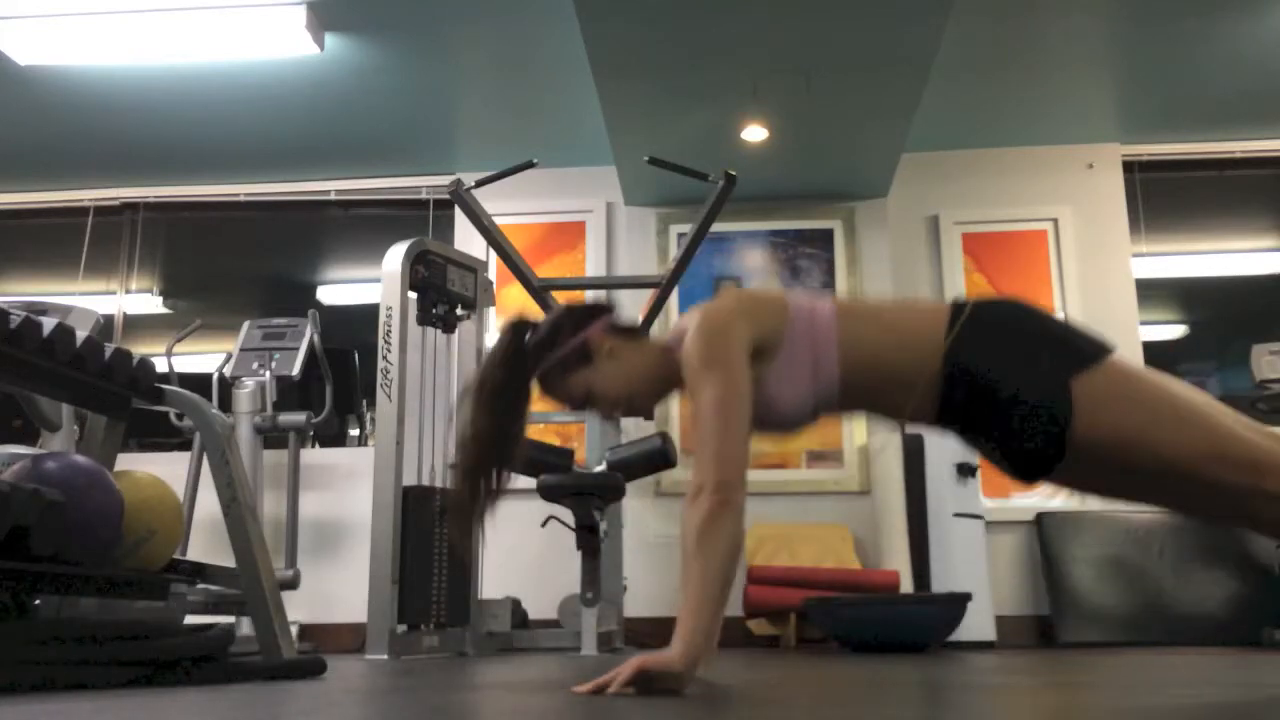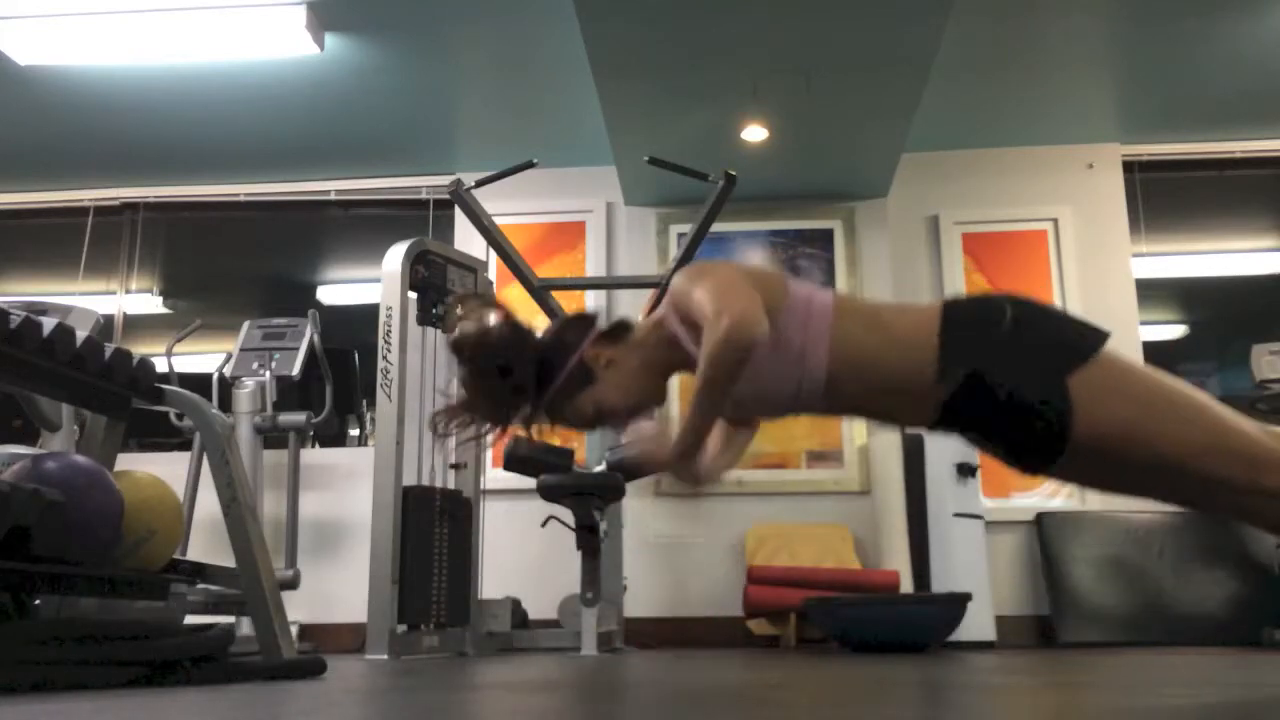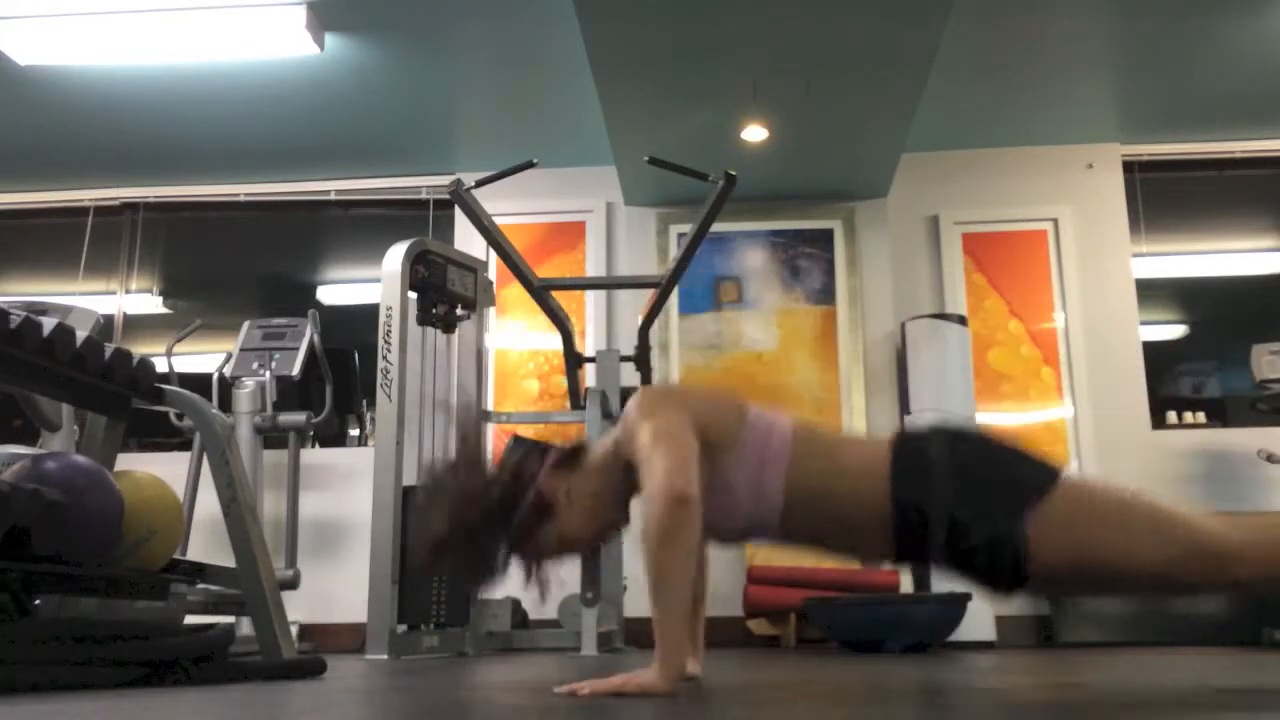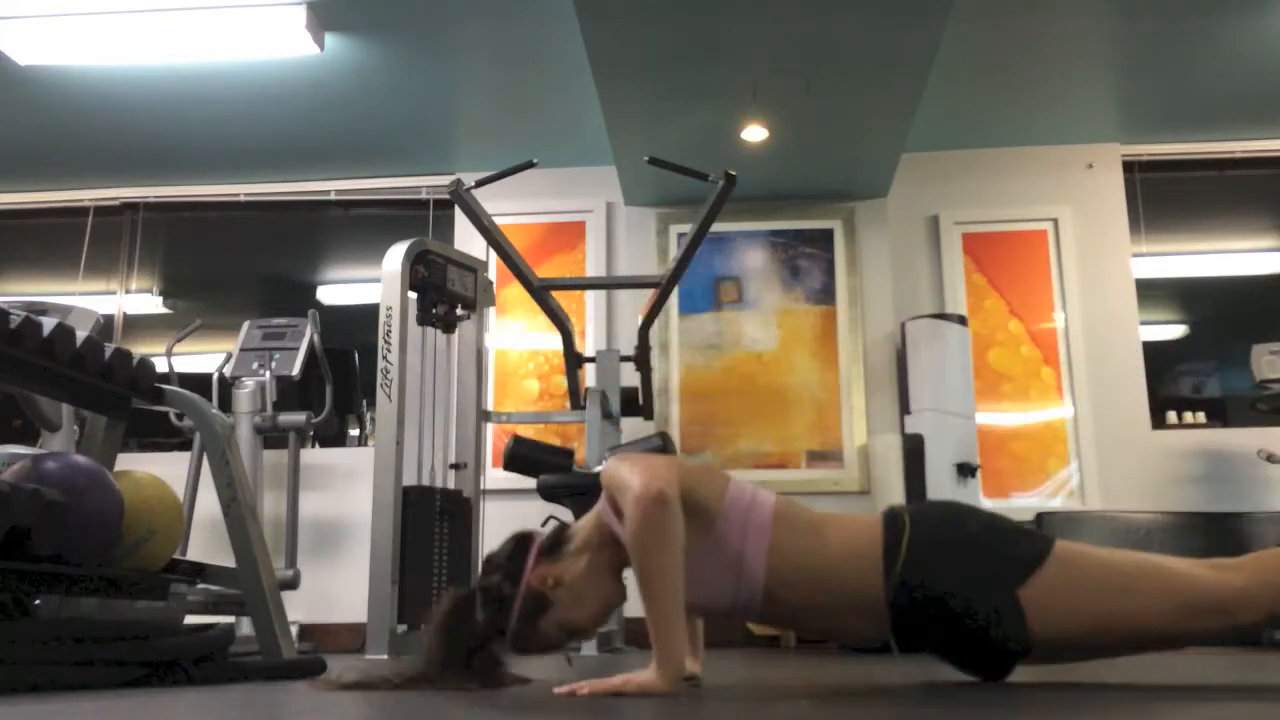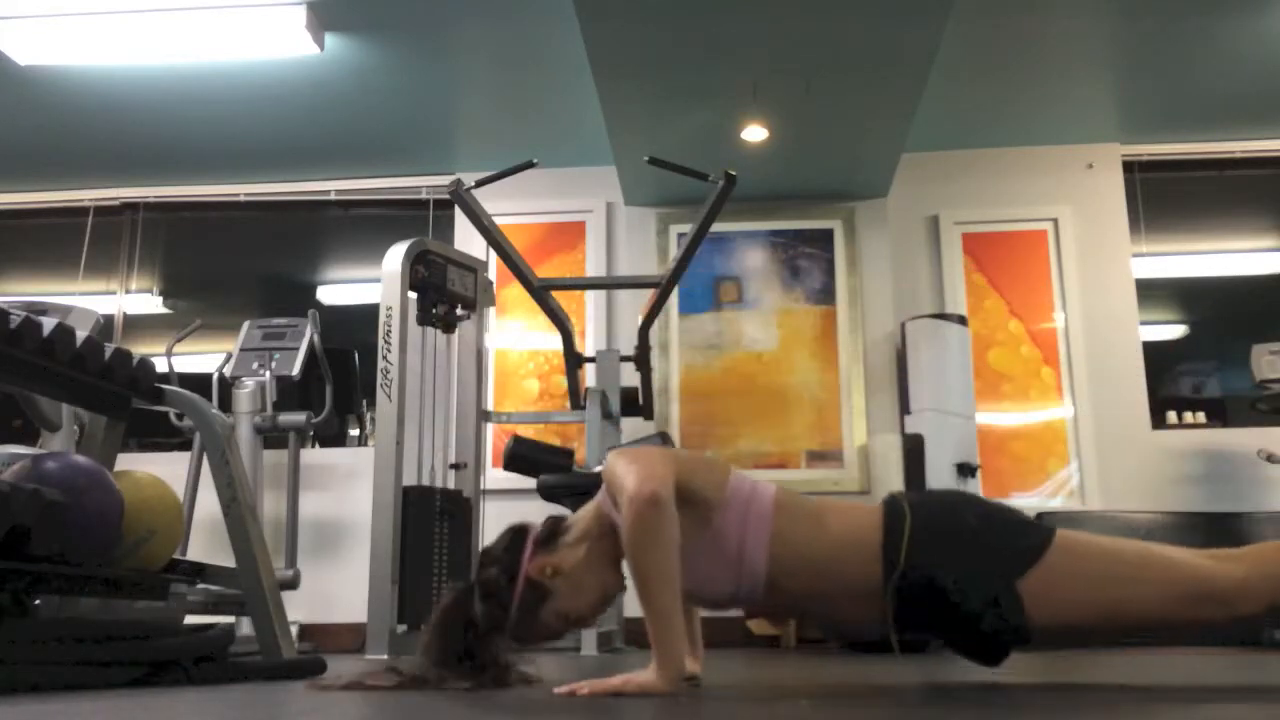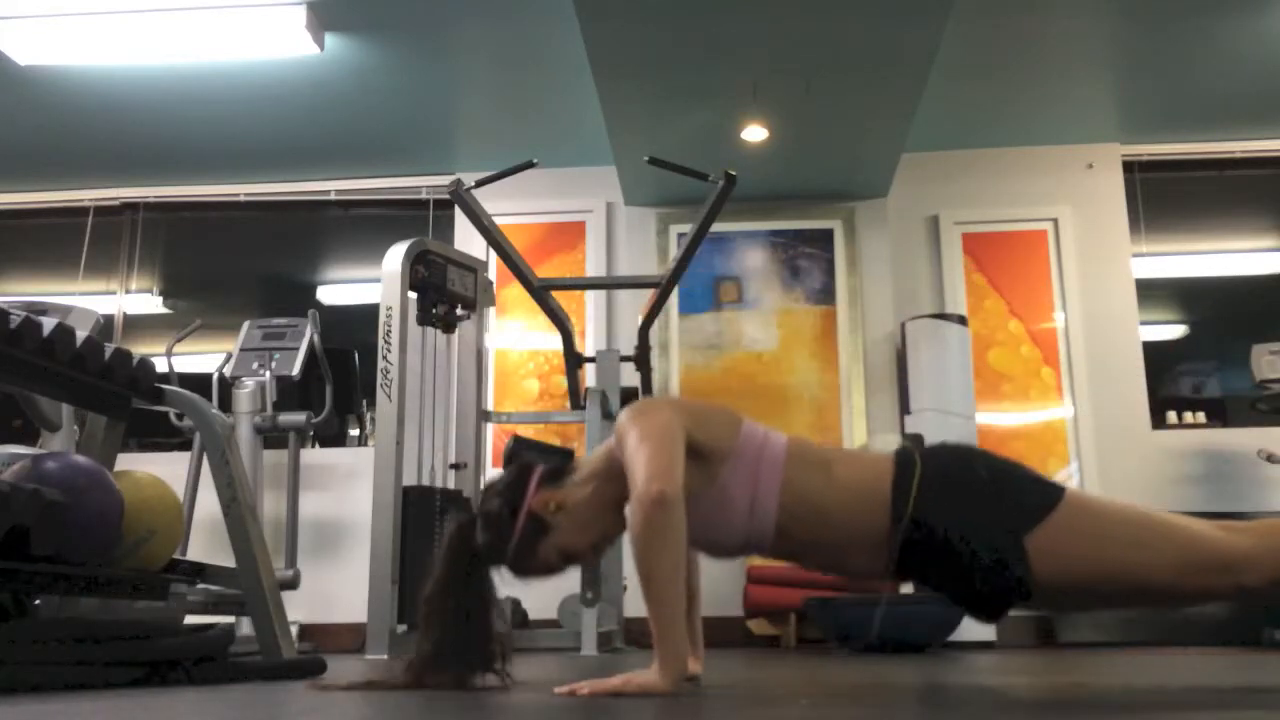
dt=0.2s
person 1, frame 1
left shoulder: (709, 335)
right shoulder: (697, 366)
left elbow: (722, 492)
right elbow: (719, 492)
left wrist: (689, 649)
right wrist: (694, 642)
left hip: (1004, 367)
right hip: (978, 391)
person 1, frame 2
left shoulder: (695, 295)
right shoulder: (696, 349)
left elbow: (741, 334)
right elbow: (738, 414)
left wrist: (685, 444)
left hip: (1002, 354)
right hip: (980, 388)
person 1, frame 3
left shoulder: (648, 419)
right shoulder: (626, 470)
left elbow: (675, 497)
right elbow: (689, 526)
left wrist: (667, 666)
right wrist: (685, 652)
left hip: (959, 495)
right hip: (930, 503)
person 1, frame 4
left shoulder: (622, 482)
right shoulder: (633, 546)
left elbow: (659, 498)
left wrist: (665, 667)
right wrist: (684, 653)
left hip: (943, 574)
right hip: (924, 577)
person 1, frame 5
left shoulder: (626, 474)
right shoulder: (631, 520)
left elbow: (654, 506)
left wrist: (666, 667)
right wrist: (685, 655)
left hip: (945, 559)
right hip: (927, 566)
person 1, frame 6
left shoulder: (642, 428)
right shoulder: (633, 481)
left elbow: (660, 508)
right elbow: (676, 542)
left wrist: (666, 667)
right wrist: (684, 652)
left hip: (953, 514)
right hip: (934, 530)
